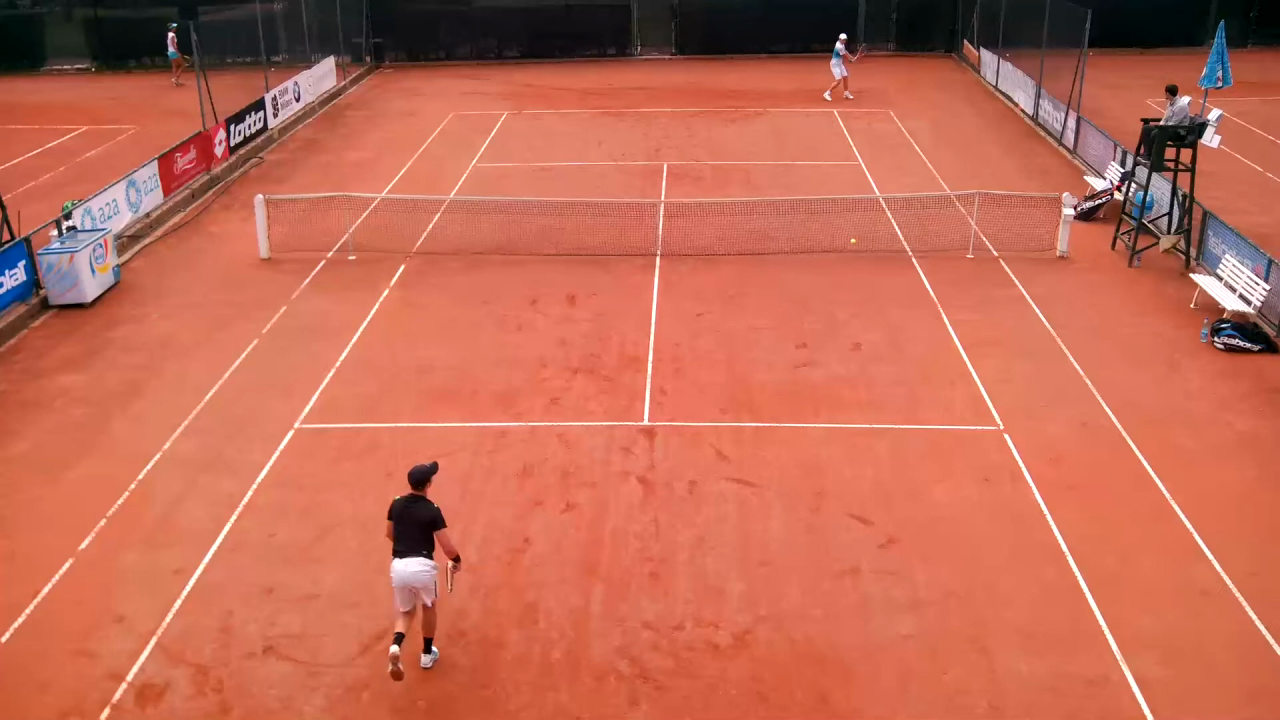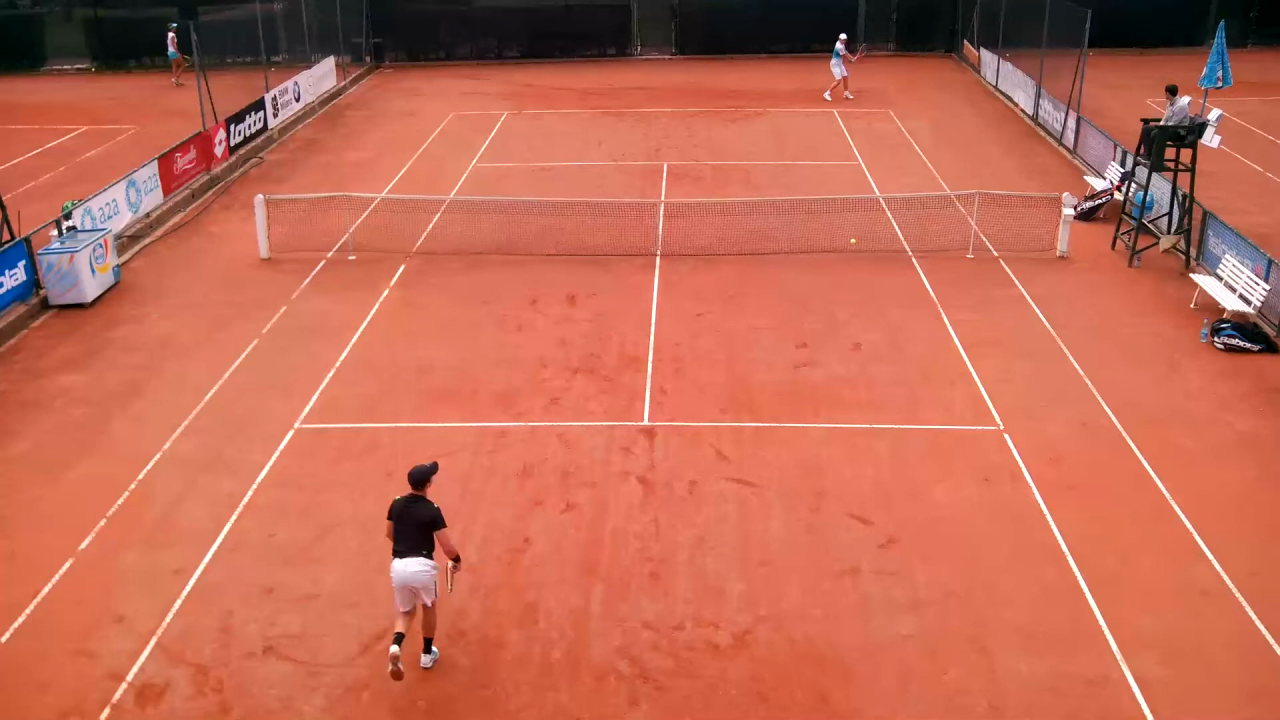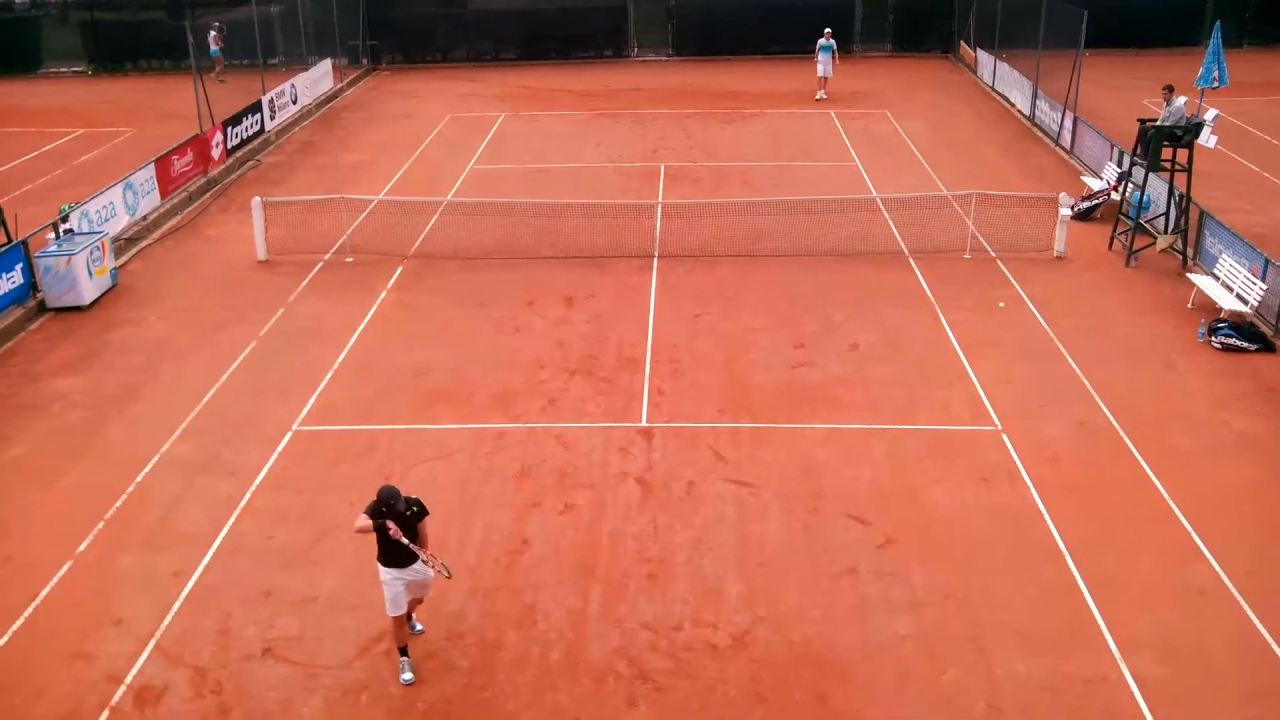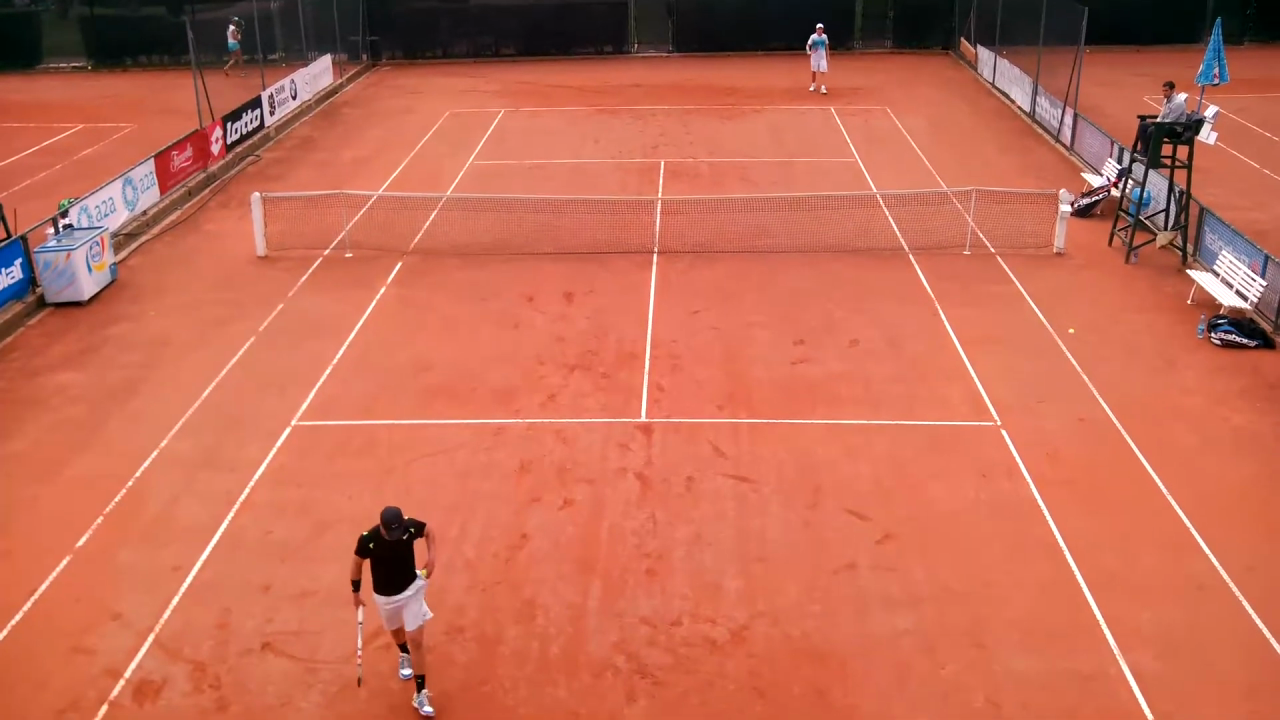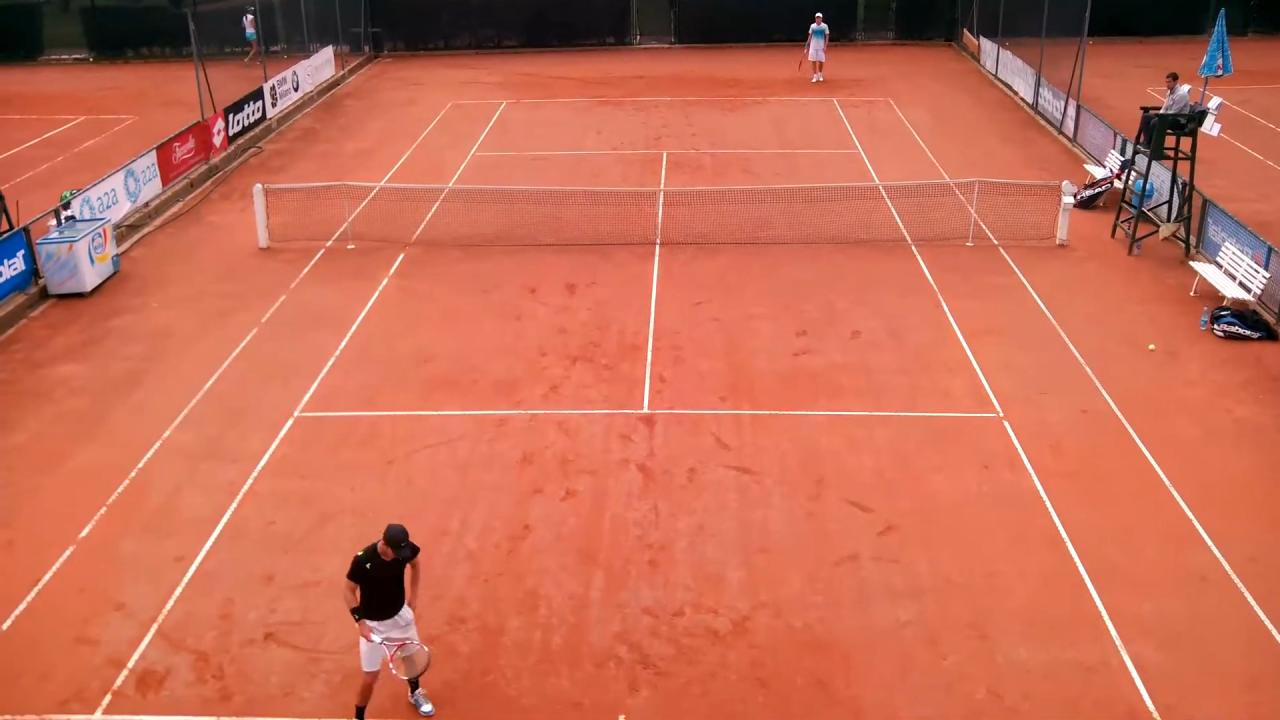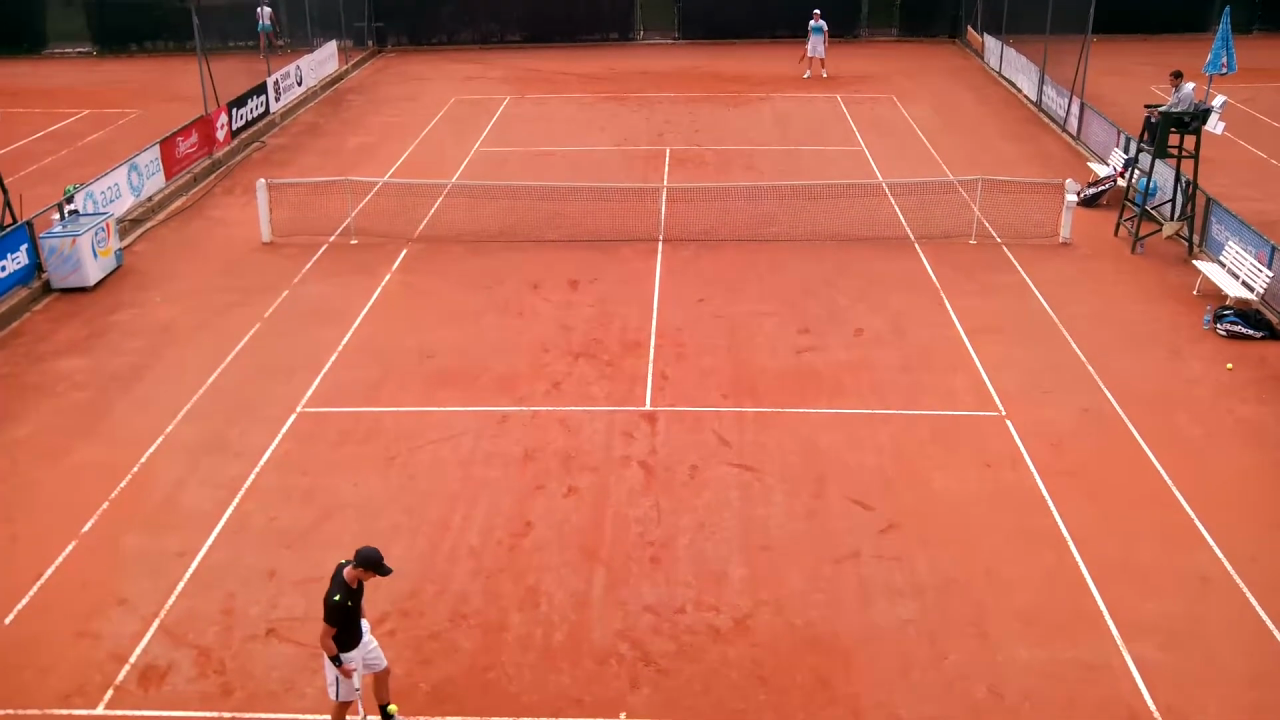
dt=0.5s
person 1, frame 1
left shoulder: (396, 504)
right shoulder: (432, 511)
right elbow: (447, 547)
right wrist: (457, 561)
left hip: (398, 567)
right hip: (422, 566)
left knee: (405, 612)
right knee: (428, 607)
left ankle: (396, 646)
right ankle: (427, 653)
person 1, frame 2
left shoulder: (396, 504)
right shoulder: (432, 510)
right elbow: (447, 548)
right wrist: (457, 560)
left hip: (398, 566)
right hip: (421, 566)
left knee: (405, 612)
right knee: (429, 607)
left ankle: (396, 646)
right ankle: (427, 653)
person 1, frame 3
left shoulder: (415, 505)
right shoulder: (376, 509)
right elbow: (358, 526)
left wrist: (425, 559)
right wrist: (384, 525)
left hip: (415, 565)
right hip: (391, 571)
left knee: (418, 597)
right knee: (398, 618)
left ankle: (408, 619)
right ankle: (404, 660)
person 1, frame 4
left shoulder: (411, 526)
right shoulder: (368, 539)
left elbow: (428, 531)
right elbow: (357, 564)
left wrist: (431, 557)
right wrist: (356, 592)
left hip: (411, 588)
right hip: (385, 595)
left knee: (416, 639)
right knee: (396, 629)
left ankle: (420, 694)
right ankle: (404, 655)
person 1, frame 5
left shoulder: (406, 550)
right shoulder: (363, 560)
left elbow: (415, 564)
right elbow: (349, 591)
left wrist: (413, 594)
right wrist: (360, 621)
left hip: (399, 613)
right hip: (373, 621)
right knee: (370, 676)
left ankle: (415, 692)
person 1, frame 6
left shoulder: (348, 566)
right shoulder: (337, 600)
right elbow: (325, 638)
right wrist: (340, 666)
left hip: (360, 634)
right hip: (344, 651)
left knee: (383, 671)
right knee: (345, 699)
